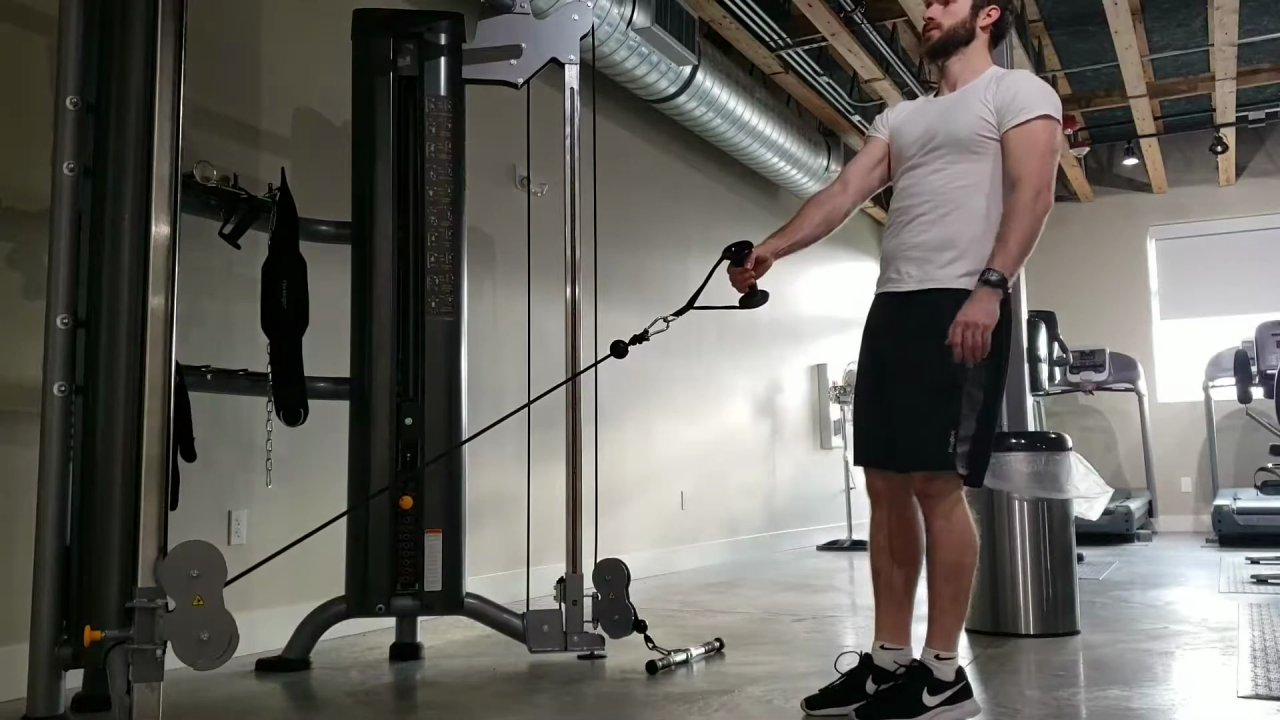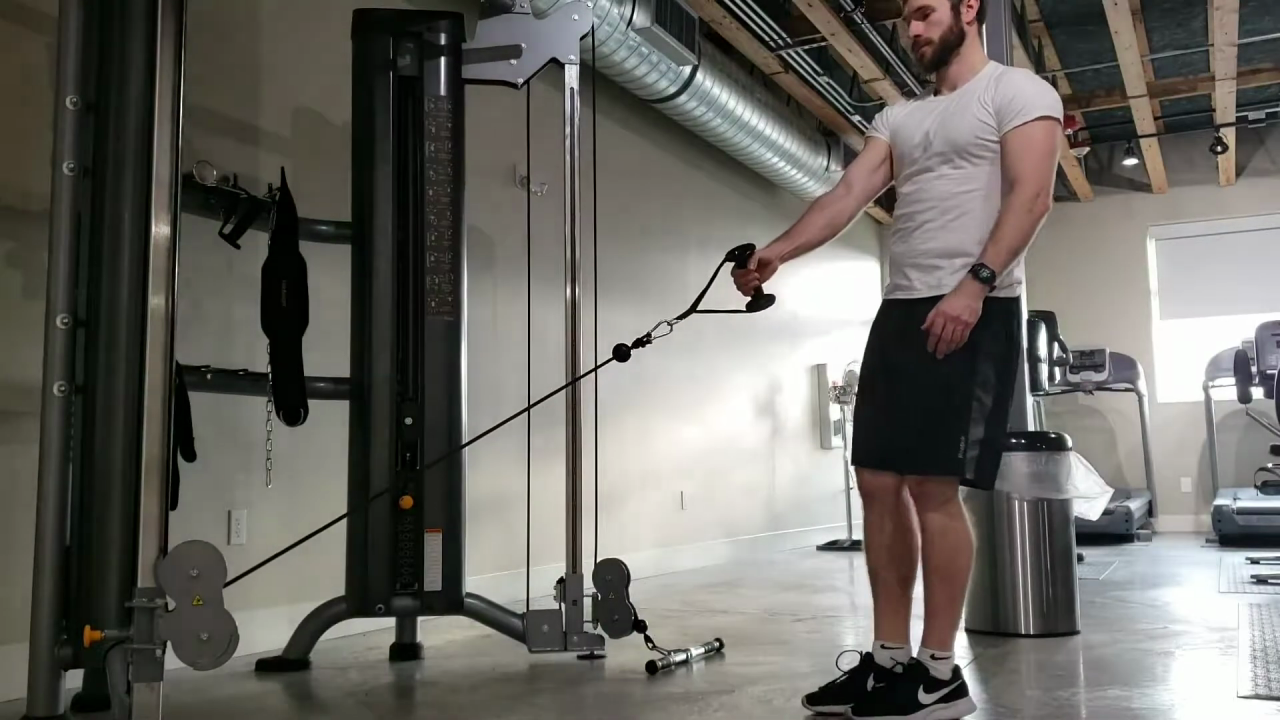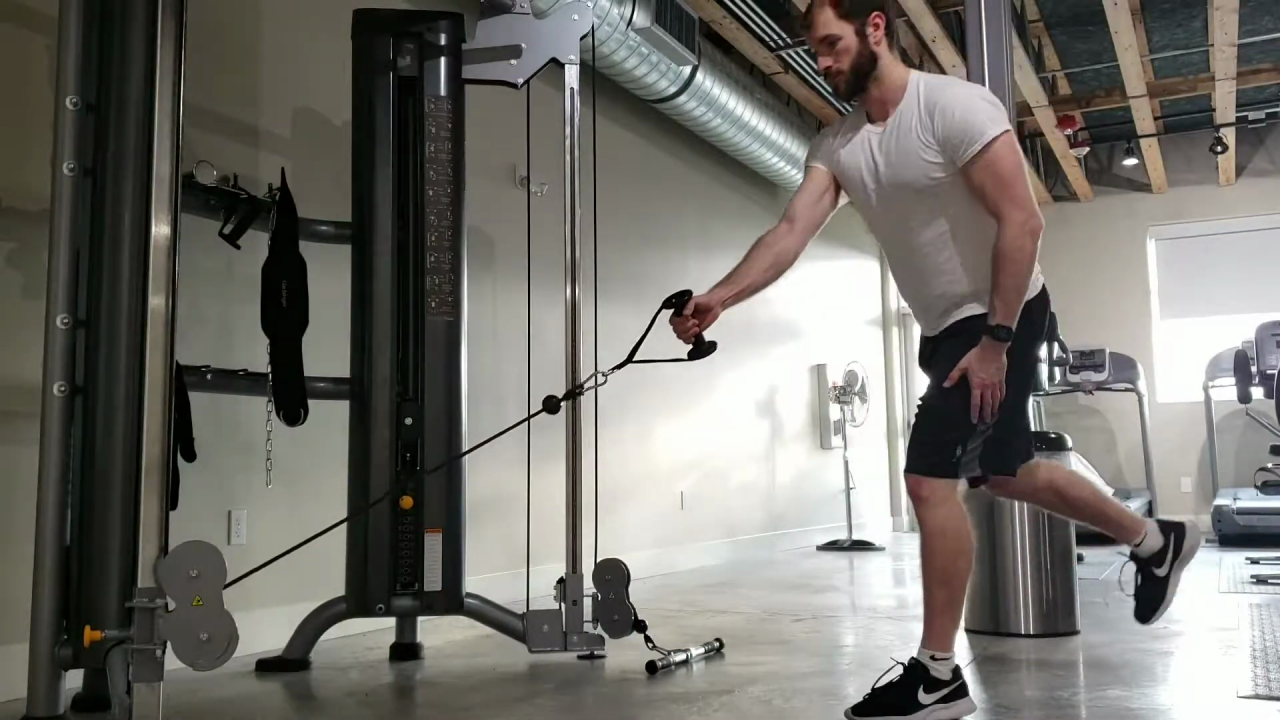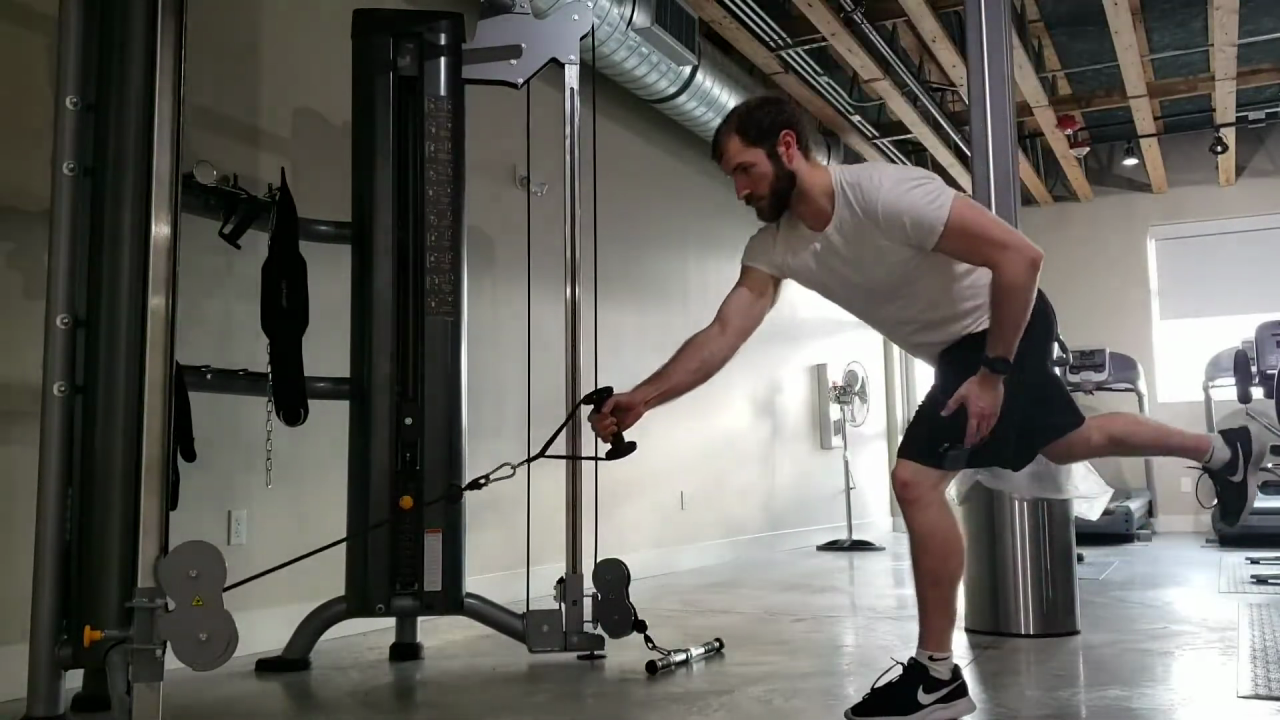
dt=1s
person 1, frame 1
left shoulder: (1019, 91)
right shoulder: (900, 116)
left elbow: (1032, 194)
right elbow: (844, 192)
left wrist: (990, 287)
right wrist: (770, 249)
left hip: (963, 308)
right hip: (892, 308)
left knee: (937, 485)
right knee: (886, 485)
right ankle: (889, 660)
person 1, frame 2
left shoulder: (1018, 91)
right shoulder: (899, 116)
left elbow: (1031, 195)
right elbow: (848, 194)
left wrist: (977, 282)
right wrist: (776, 253)
left hip: (971, 312)
right hip: (899, 311)
left knee: (934, 487)
right knee: (878, 481)
right ankle: (887, 658)
person 1, frame 3
left shoulder: (952, 106)
right shoulder: (835, 145)
left elbow: (1022, 222)
right elbow: (791, 230)
left wrist: (996, 340)
right wrist: (717, 298)
left hip: (998, 316)
right hip: (944, 329)
left knee: (930, 478)
right knee: (1004, 471)
right ankle: (1156, 539)
person 1, frame 4
left shoulder: (887, 194)
right shoulder: (773, 248)
left elbow: (1020, 256)
right elbow: (722, 335)
left wrist: (993, 374)
right wrist: (641, 398)
left hip: (1002, 328)
right hip: (957, 348)
left knee: (915, 478)
right knee: (1073, 441)
right ankle: (1222, 450)
